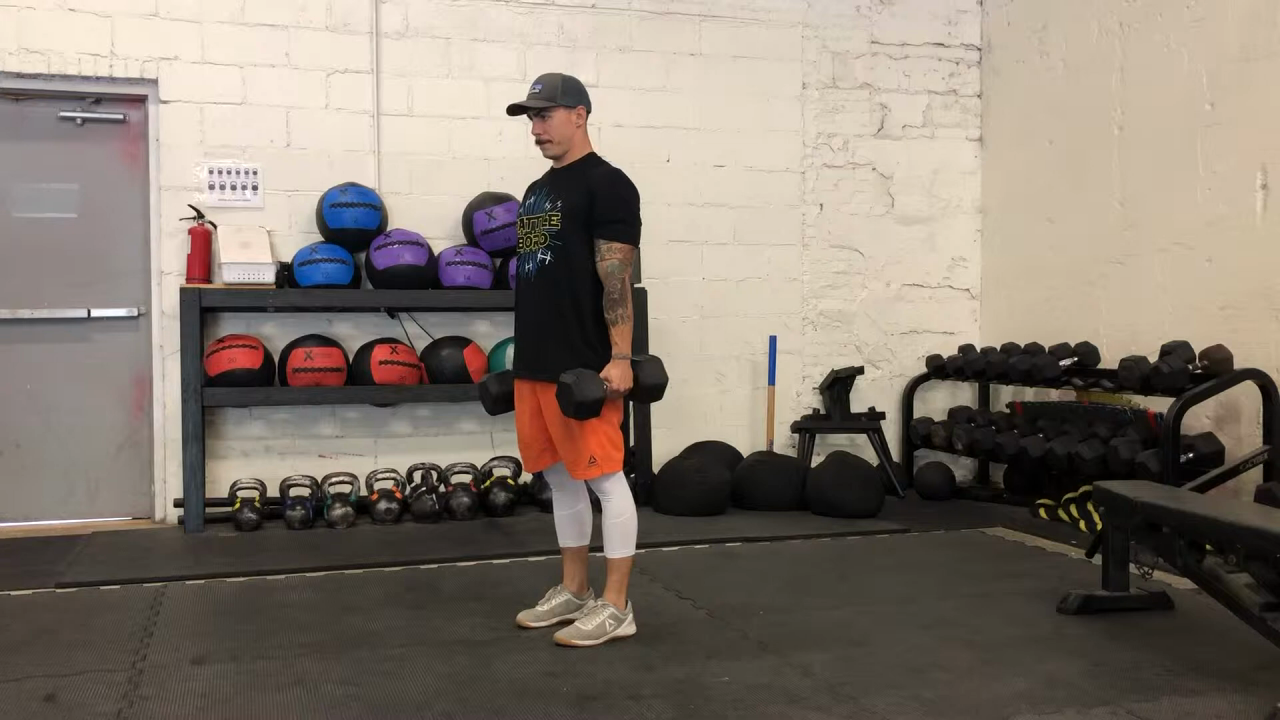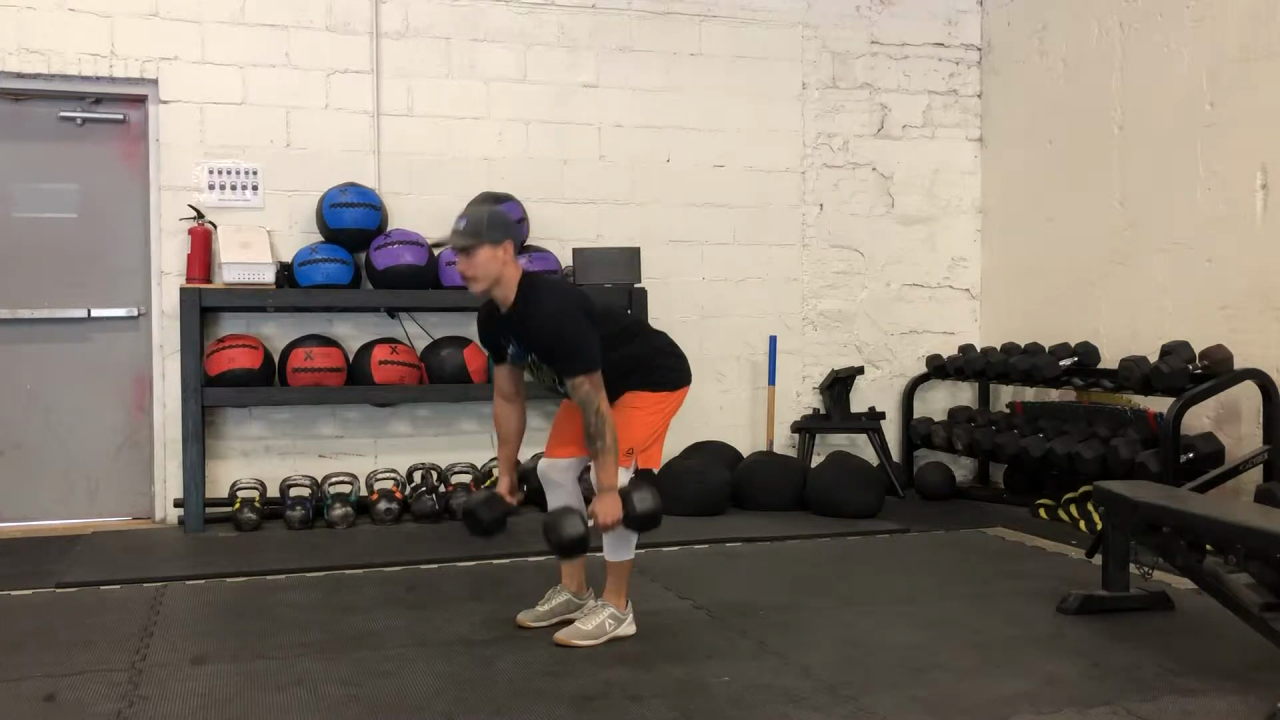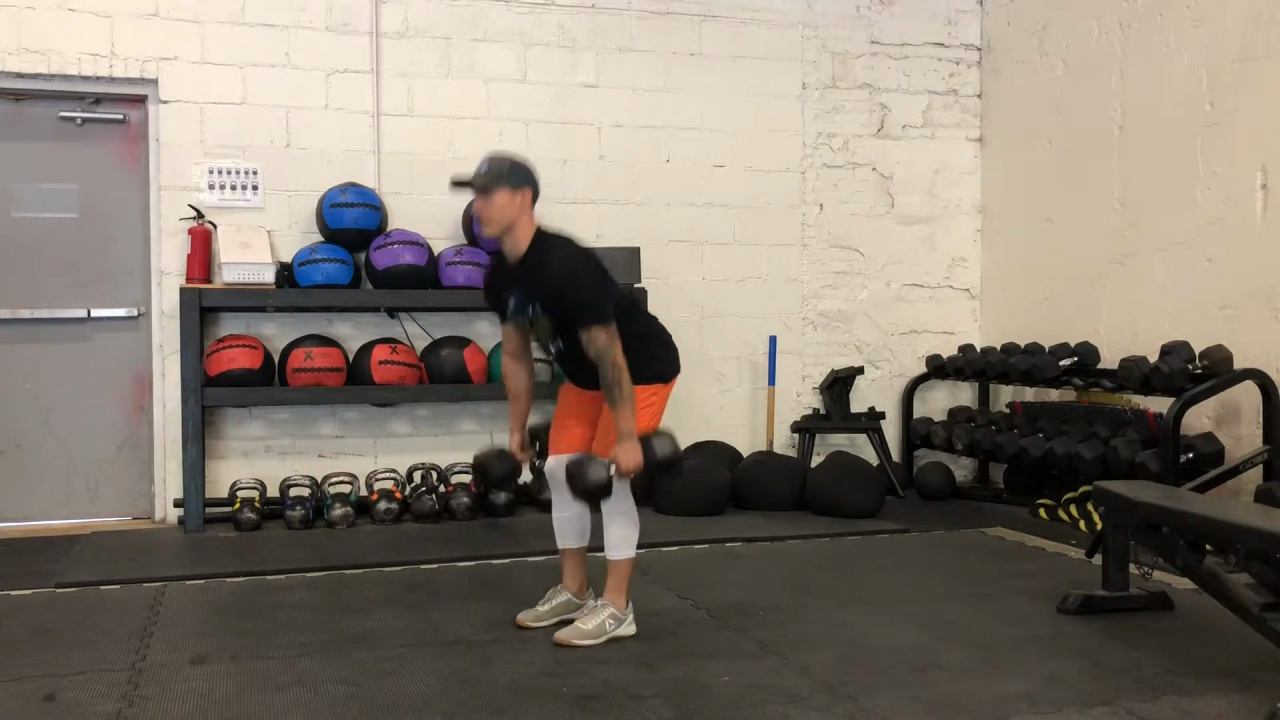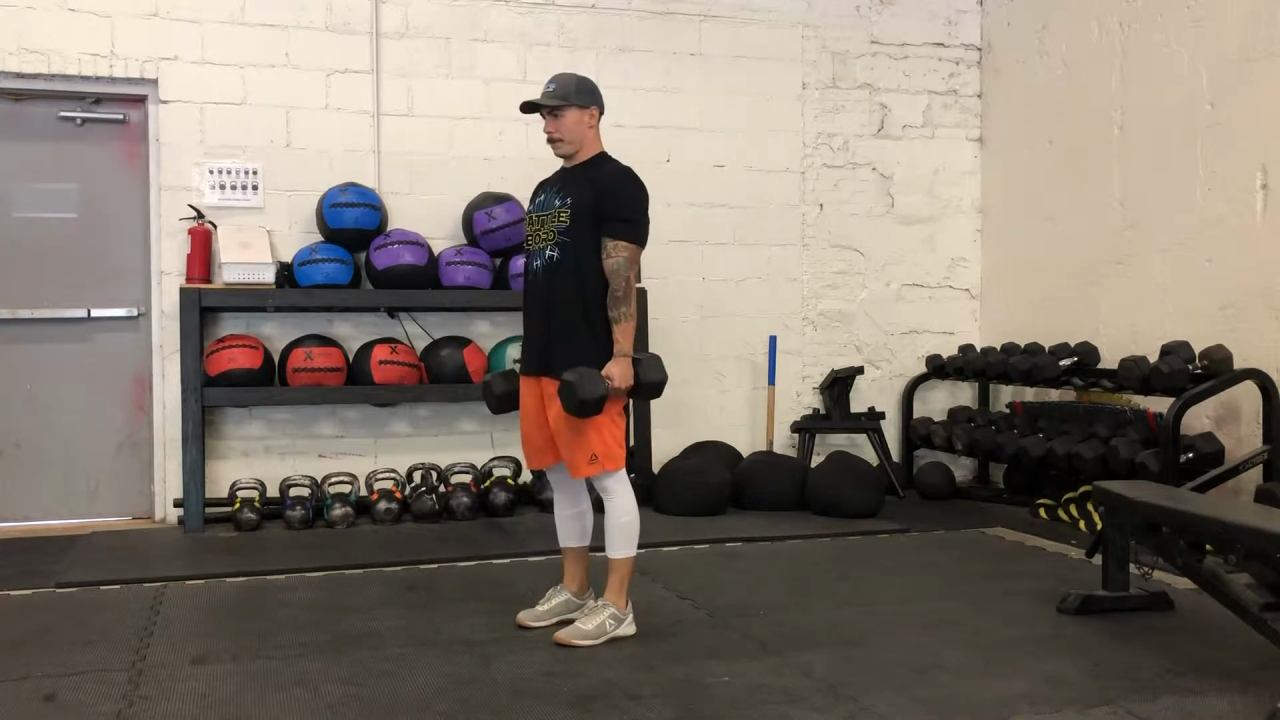
dt=1s
person 1, frame 1
left shoulder: (606, 185)
right shoulder: (538, 190)
left elbow: (616, 277)
left wrist: (620, 358)
right wrist: (524, 359)
left hip: (583, 366)
right hip: (535, 365)
left knee: (603, 477)
right knee: (559, 478)
left ankle: (616, 607)
right ankle: (573, 591)
person 1, frame 2
left shoulder: (555, 310)
right shoulder: (492, 319)
left elbow: (595, 406)
right elbow: (508, 398)
left wrist: (608, 492)
right wrist: (506, 472)
left hip: (653, 376)
right hip: (597, 382)
left knee: (612, 478)
right knee: (555, 469)
left ankle: (616, 608)
right ankle: (573, 591)
person 1, frame 3
left shoulder: (566, 266)
right shoulder: (500, 274)
left elbow: (609, 354)
right elbow: (515, 355)
left wrist: (627, 438)
right wrist: (518, 430)
left hip: (644, 366)
right hip: (584, 369)
left knee: (606, 471)
right knee: (560, 469)
left ankle: (616, 607)
right ankle: (574, 591)
person 1, frame 4
left shoulder: (615, 183)
right shoulder: (547, 189)
left elbow: (622, 275)
left wrist: (621, 355)
right wrist: (529, 355)
left hip: (588, 363)
right hip: (542, 361)
left knee: (607, 476)
right knee: (561, 476)
left ankle: (616, 606)
right ankle: (573, 591)
